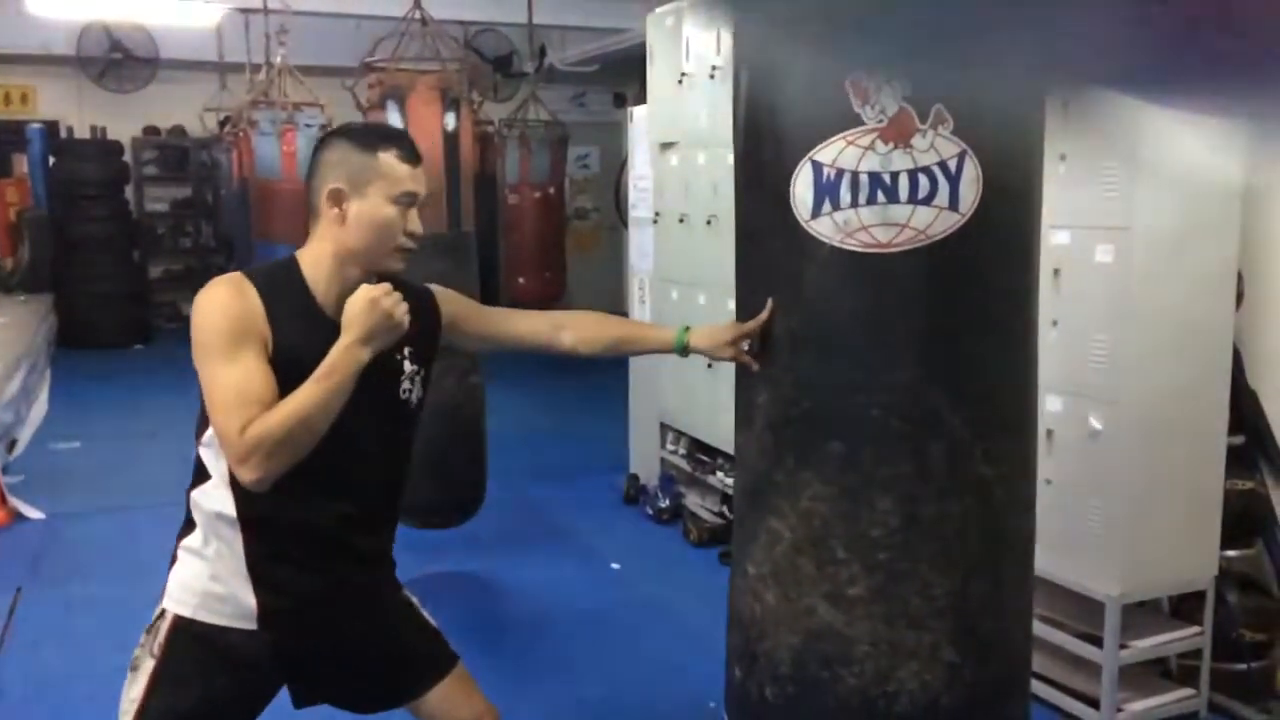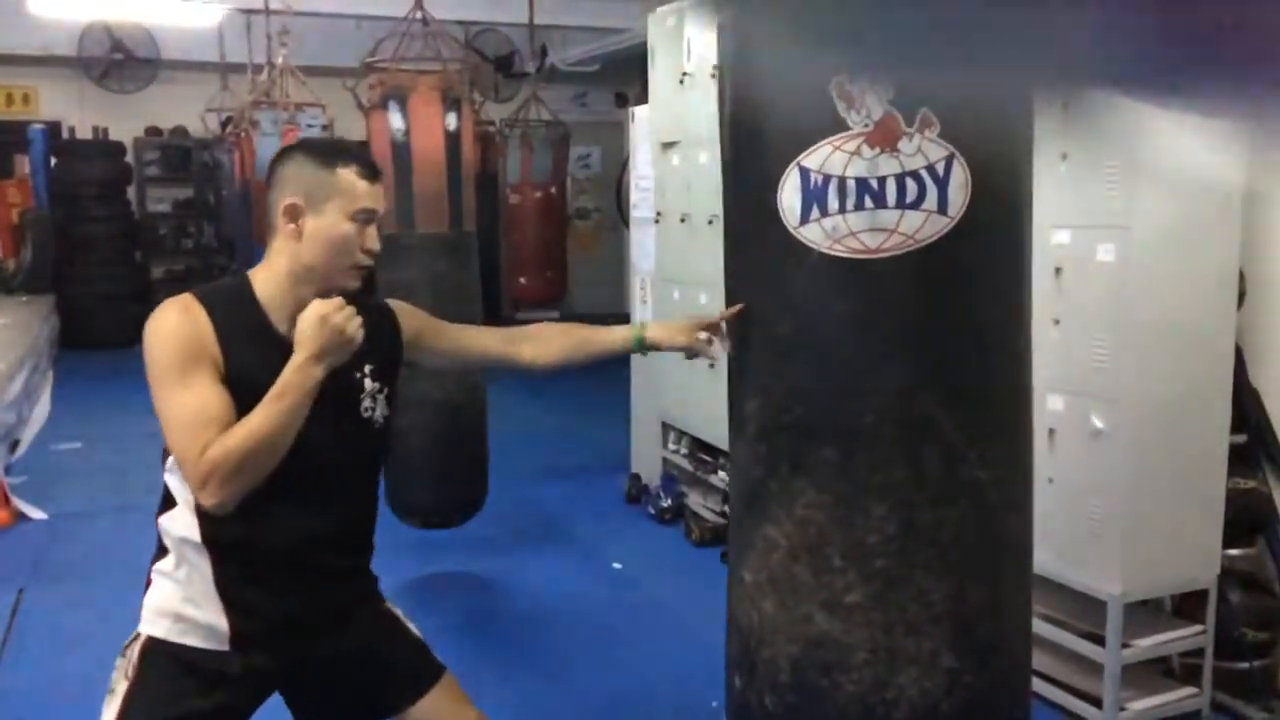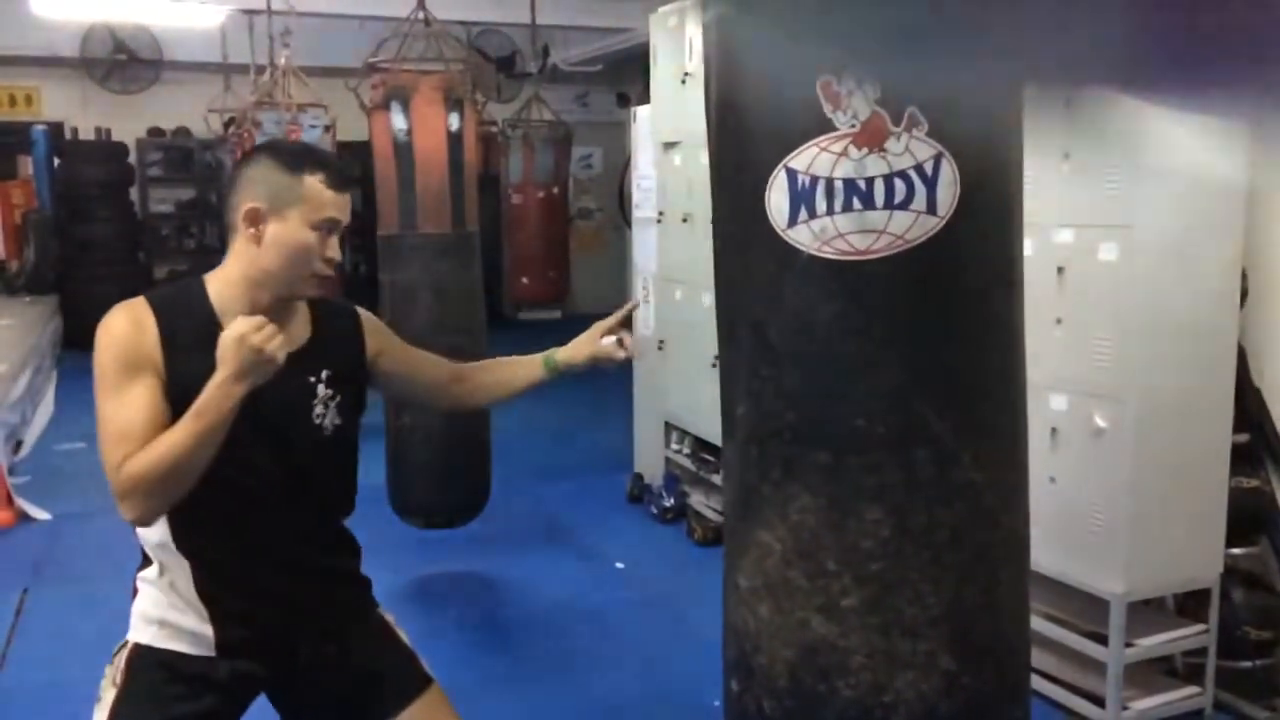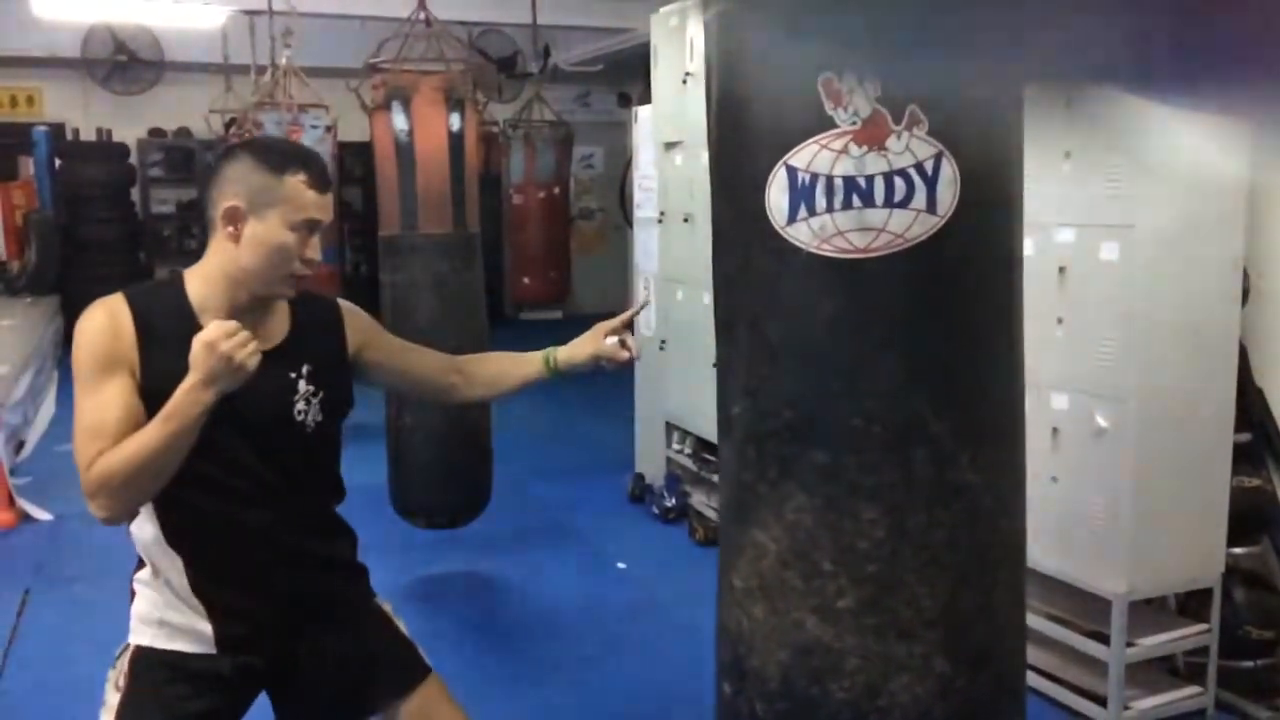
dt=0.4s
person 1, frame 1
left shoulder: (423, 309)
right shoulder: (235, 303)
left elbow: (561, 330)
right elbow: (256, 460)
left wrist: (691, 339)
right wrist: (356, 345)
left hip: (356, 586)
right hip: (229, 599)
person 1, frame 2
left shoulder: (385, 324)
right shoulder: (188, 324)
left elbow: (520, 345)
right elbow: (217, 484)
left wrist: (650, 334)
right wrist: (310, 363)
left hip: (339, 605)
right hip: (206, 621)
person 1, frame 3
left shoulder: (350, 331)
right shoulder: (140, 328)
left elbow: (460, 384)
right elbow: (138, 497)
left wrist: (568, 356)
right wrist: (231, 382)
left hip: (328, 608)
right hip: (191, 625)
person 1, frame 4
left shoulder: (334, 326)
right shoulder: (119, 326)
left elbow: (456, 377)
right elbow: (108, 497)
left wrist: (566, 356)
right wrist: (201, 387)
left hip: (327, 601)
right hip: (189, 624)
